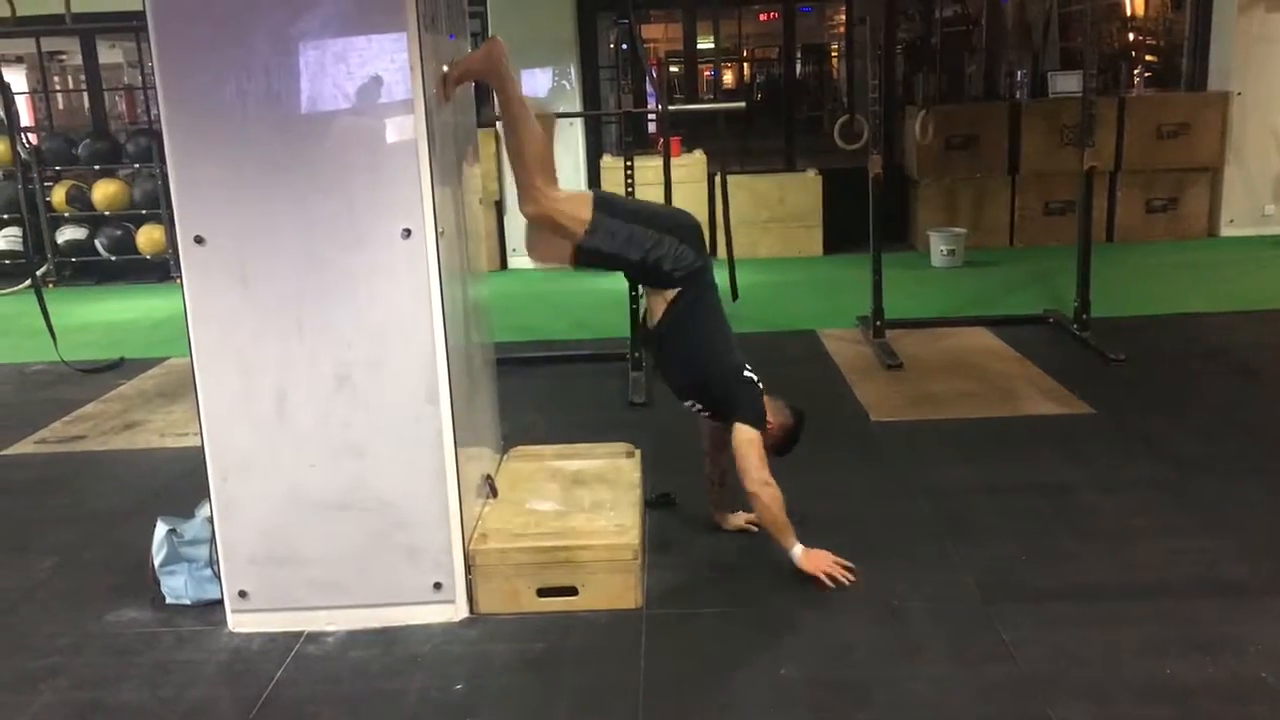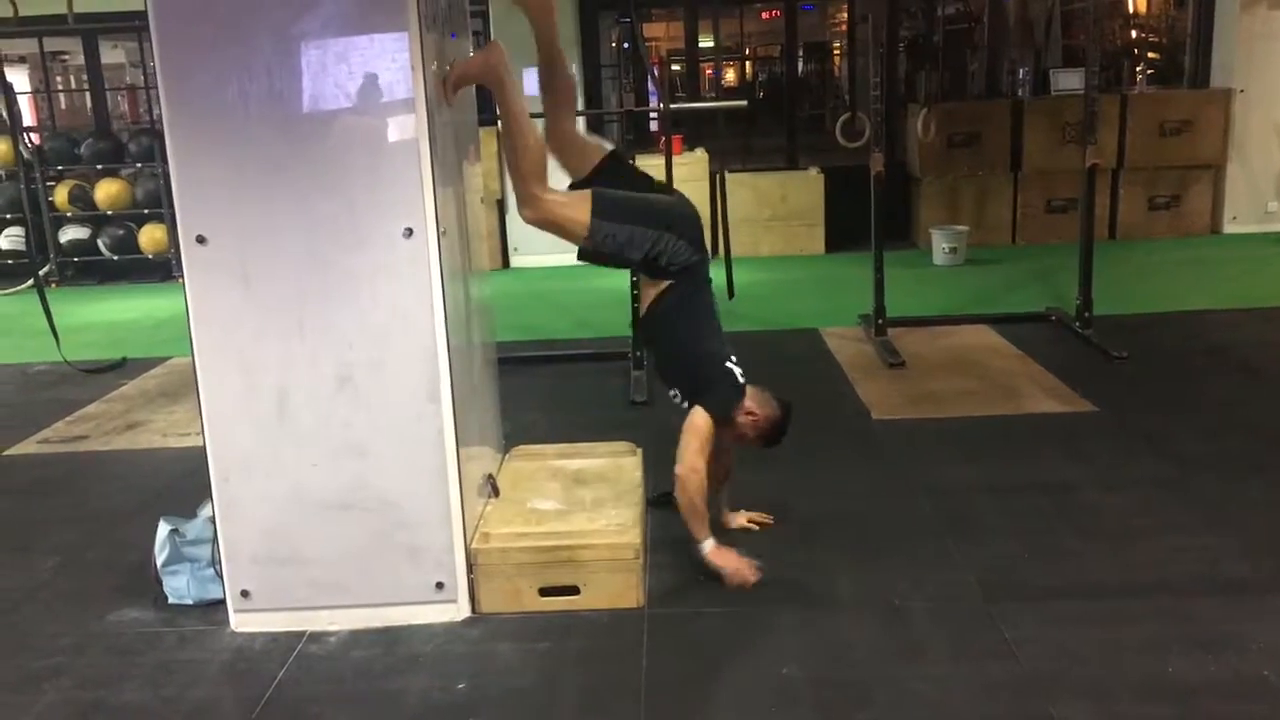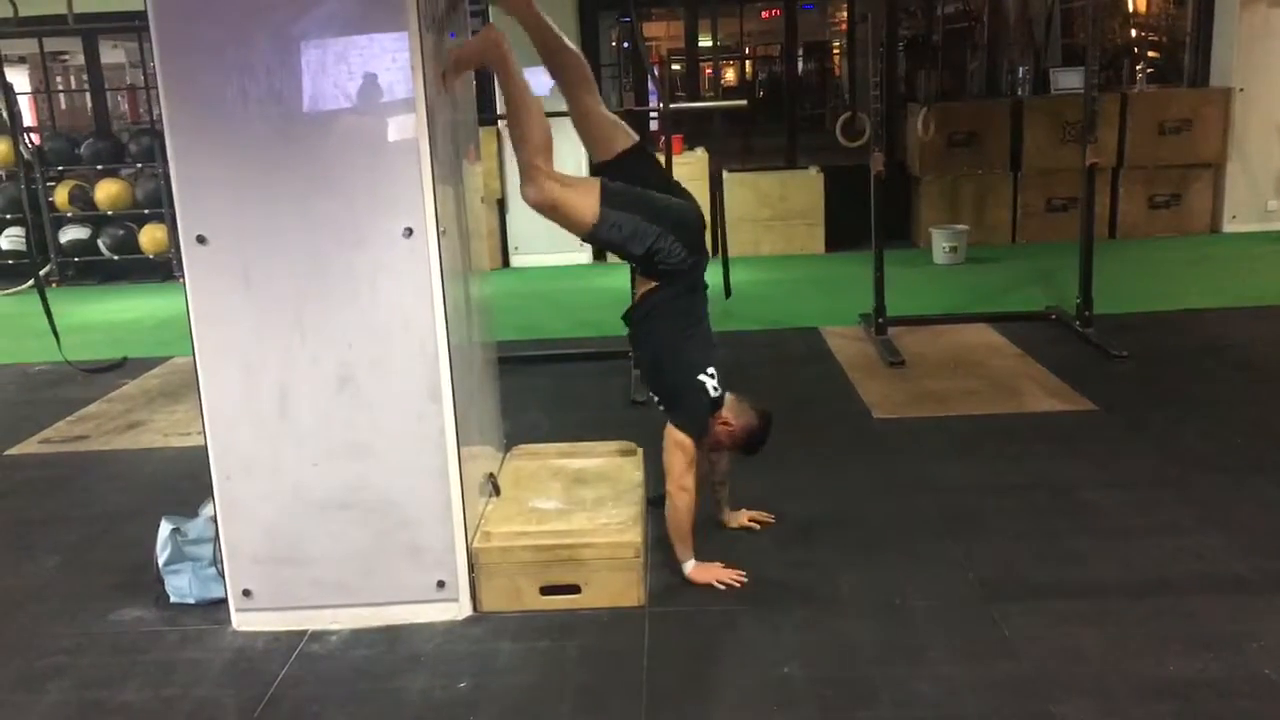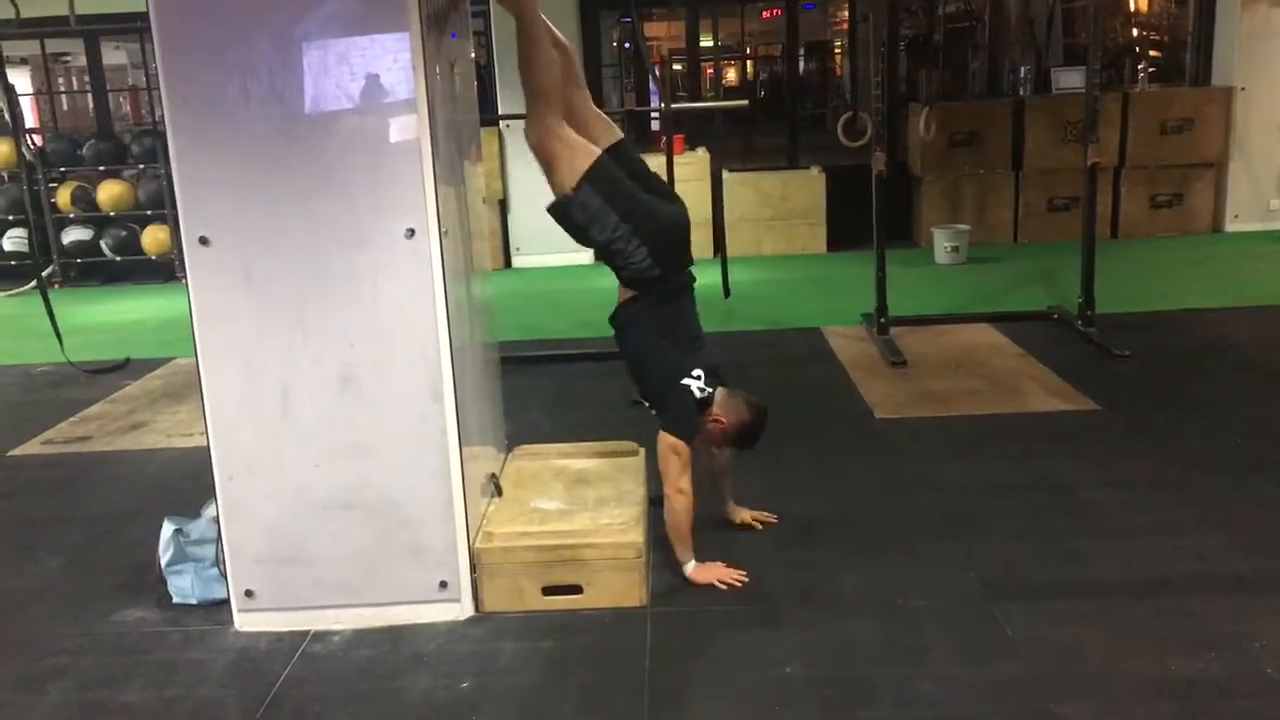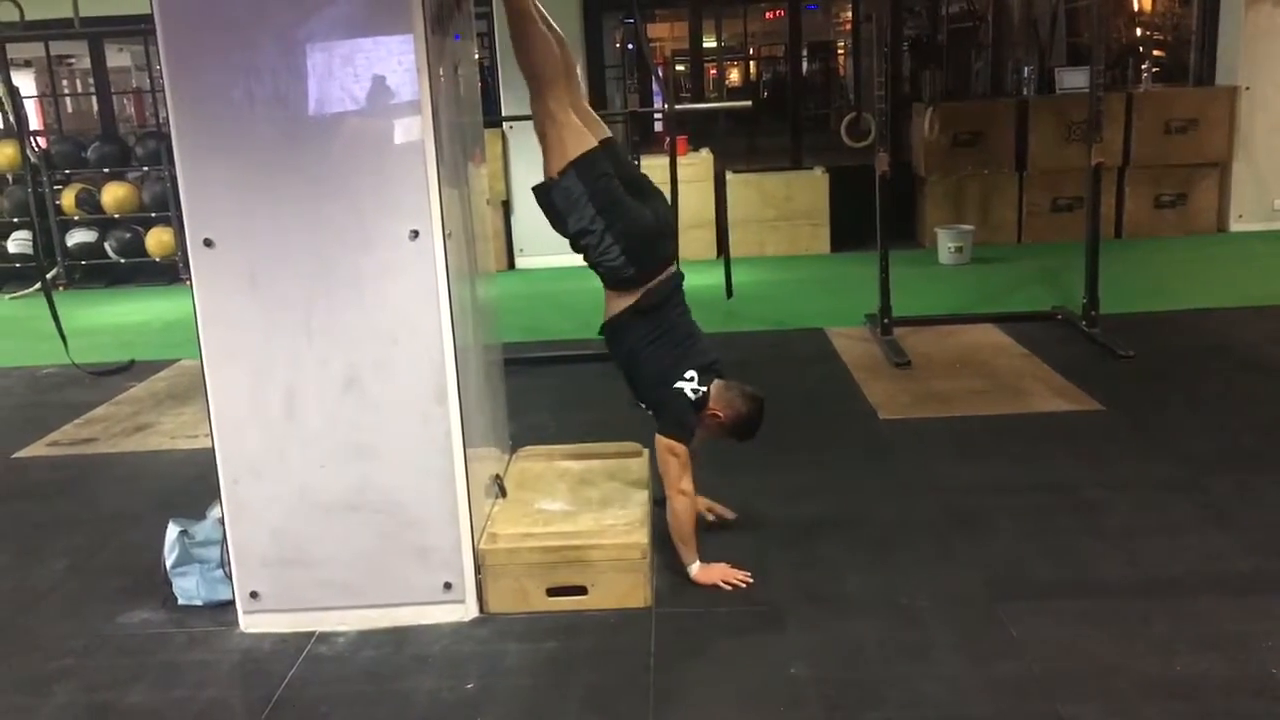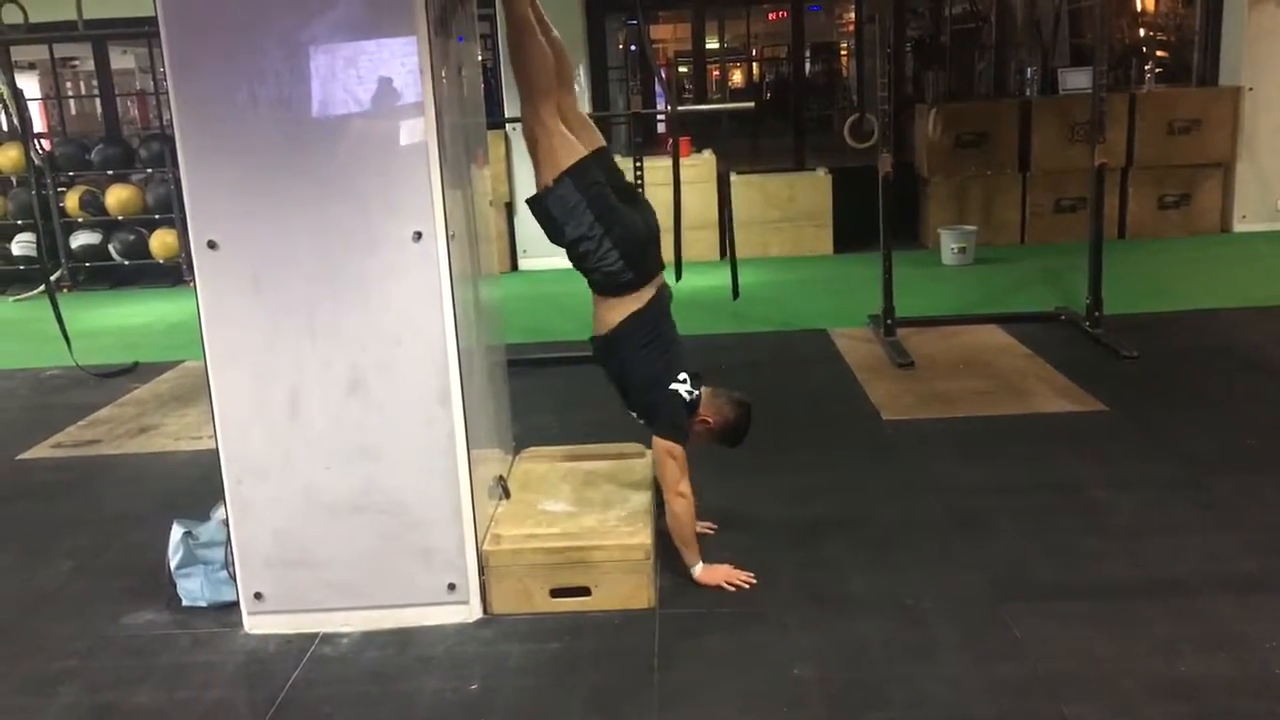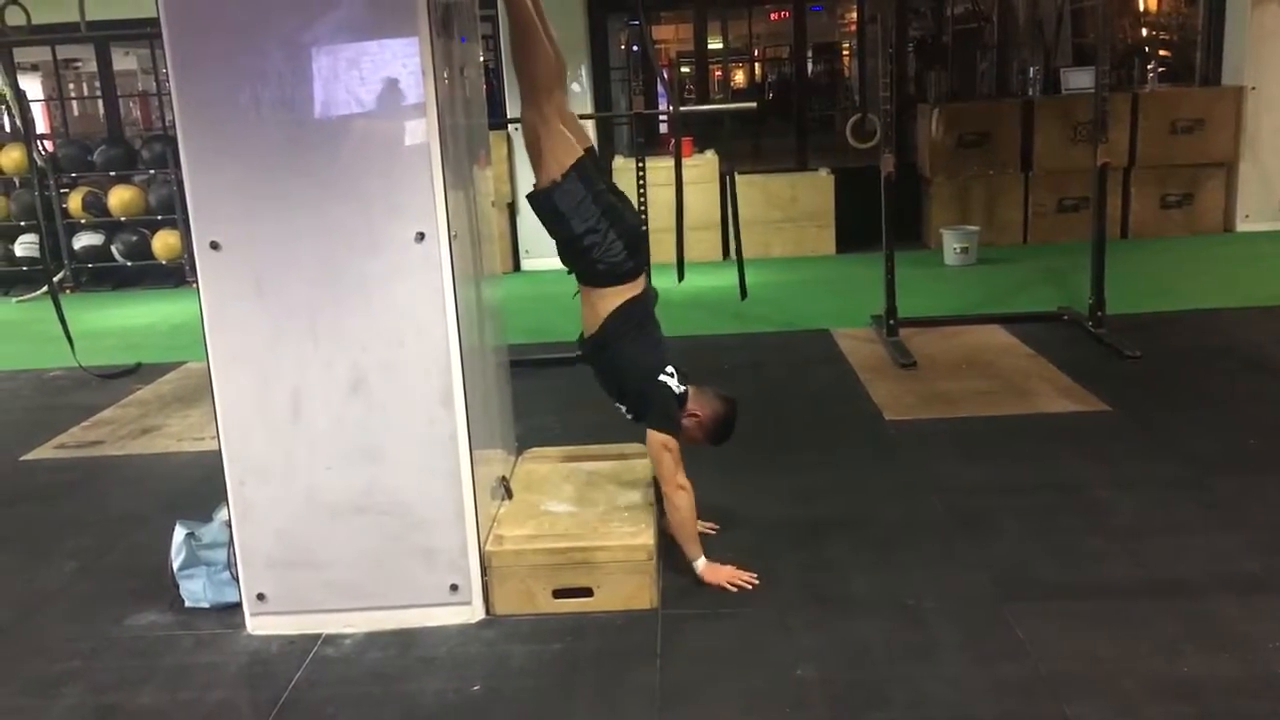
dt=0.2s
person 1, frame 1
left shoulder: (729, 396)
right shoulder: (744, 403)
left elbow: (713, 448)
right elbow: (759, 484)
left wrist: (725, 511)
right wrist: (796, 549)
left hip: (670, 252)
right hip: (669, 252)
left knee: (550, 246)
right knee: (539, 206)
right ankle: (498, 70)
person 1, frame 2
left shoulder: (725, 389)
right shoulder: (720, 389)
left elbow: (714, 450)
right elbow: (687, 472)
left wrist: (726, 510)
right wrist: (708, 545)
left hip: (671, 239)
right hip: (669, 245)
left knee: (563, 141)
right knee: (538, 205)
right ankle: (498, 72)
person 1, frame 3
left shoulder: (709, 396)
right shoulder: (698, 401)
left elbow: (711, 454)
right elbow: (681, 487)
left wrist: (728, 511)
right wrist: (691, 565)
left hip: (672, 226)
right hip: (672, 237)
left knee: (589, 101)
right knee: (542, 189)
right ankle: (498, 53)
person 1, frame 4
left shoulder: (707, 387)
right shoulder: (686, 398)
left elbow: (716, 445)
right elbow: (677, 490)
left wrist: (732, 505)
right wrist: (691, 566)
left hip: (660, 228)
right hip: (650, 248)
left knee: (573, 102)
right knee: (549, 128)
person 1, frame 5
left shoulder: (701, 378)
right shoulder: (681, 396)
right elbow: (678, 490)
left wrist: (694, 501)
right wrist: (694, 565)
left hip: (644, 227)
right hip: (629, 246)
left knee: (565, 98)
right knee: (555, 104)
person 1, frame 6
left shoulder: (679, 392)
right shoulder: (672, 400)
right elbow: (677, 491)
left wrist: (683, 519)
right wrist: (698, 566)
left hip: (627, 243)
right hip: (618, 252)
left knee: (561, 106)
right knee: (545, 115)
person 1, frame 7
left shoulder: (665, 390)
right shoulder: (662, 395)
left elbow: (671, 484)
right elbow: (675, 486)
left wrist: (682, 521)
right wrist: (700, 562)
left hip: (610, 249)
right hip: (606, 253)
left knee: (553, 109)
right knee: (544, 111)
